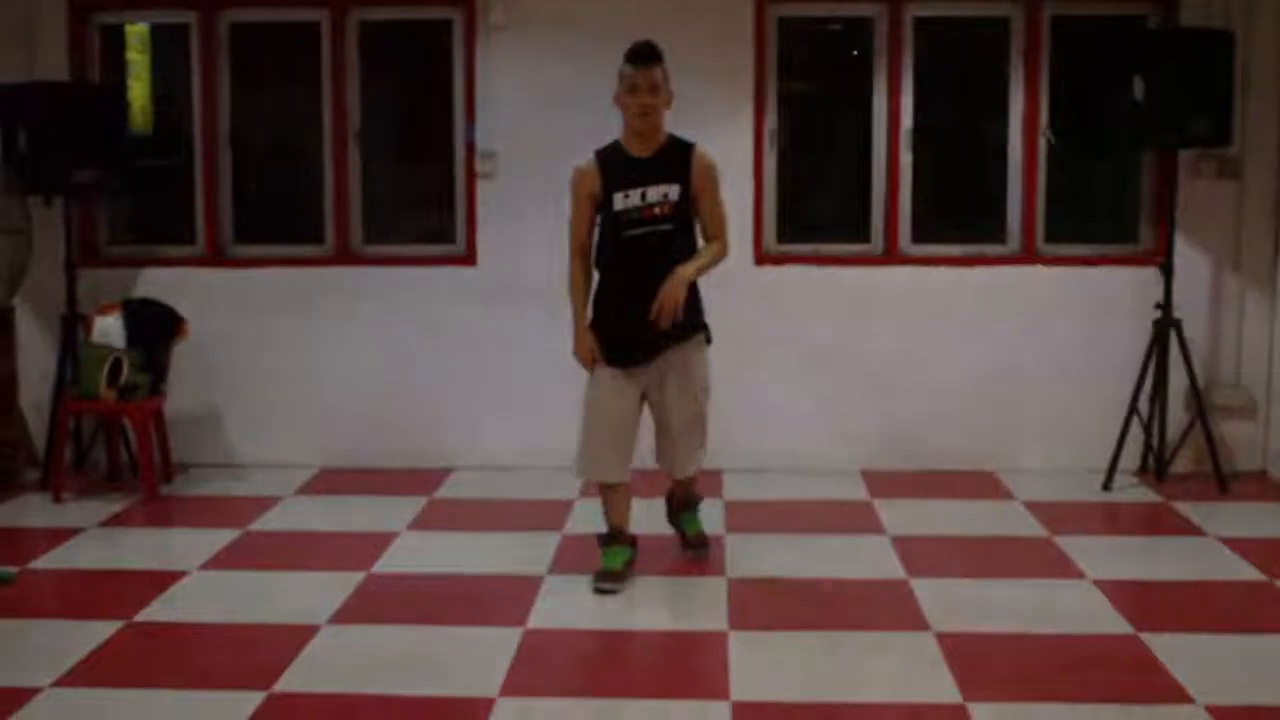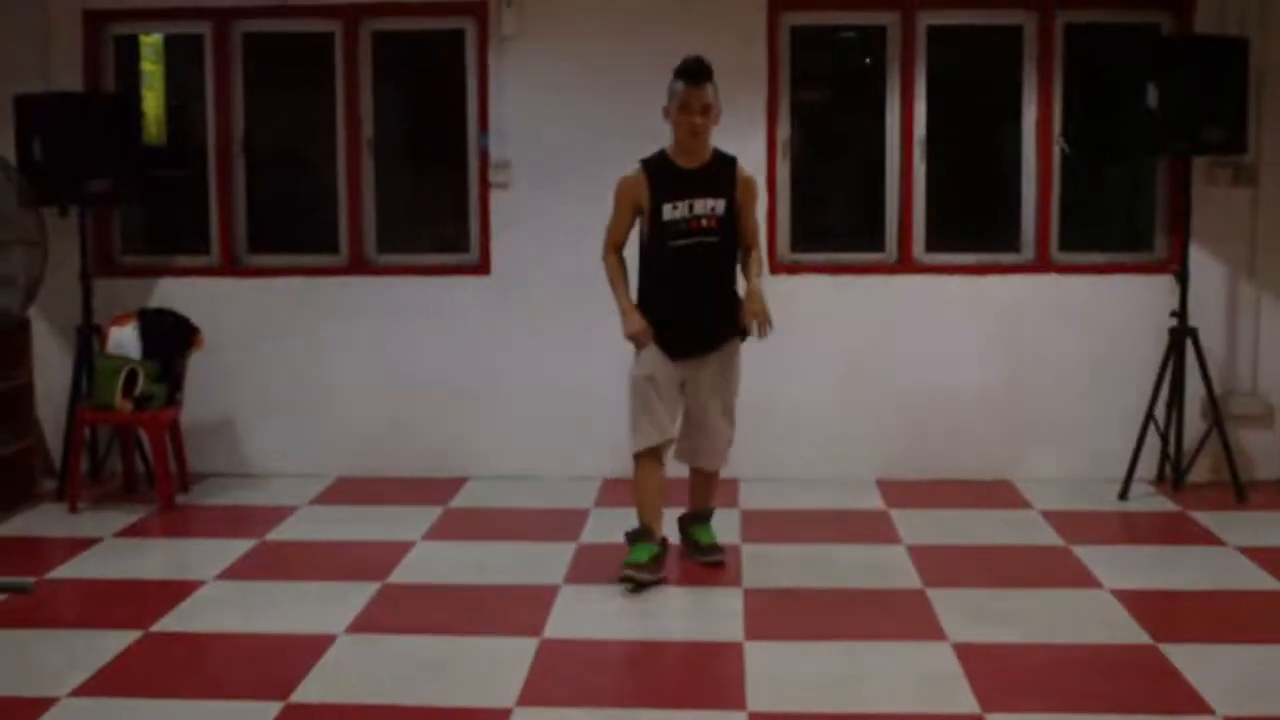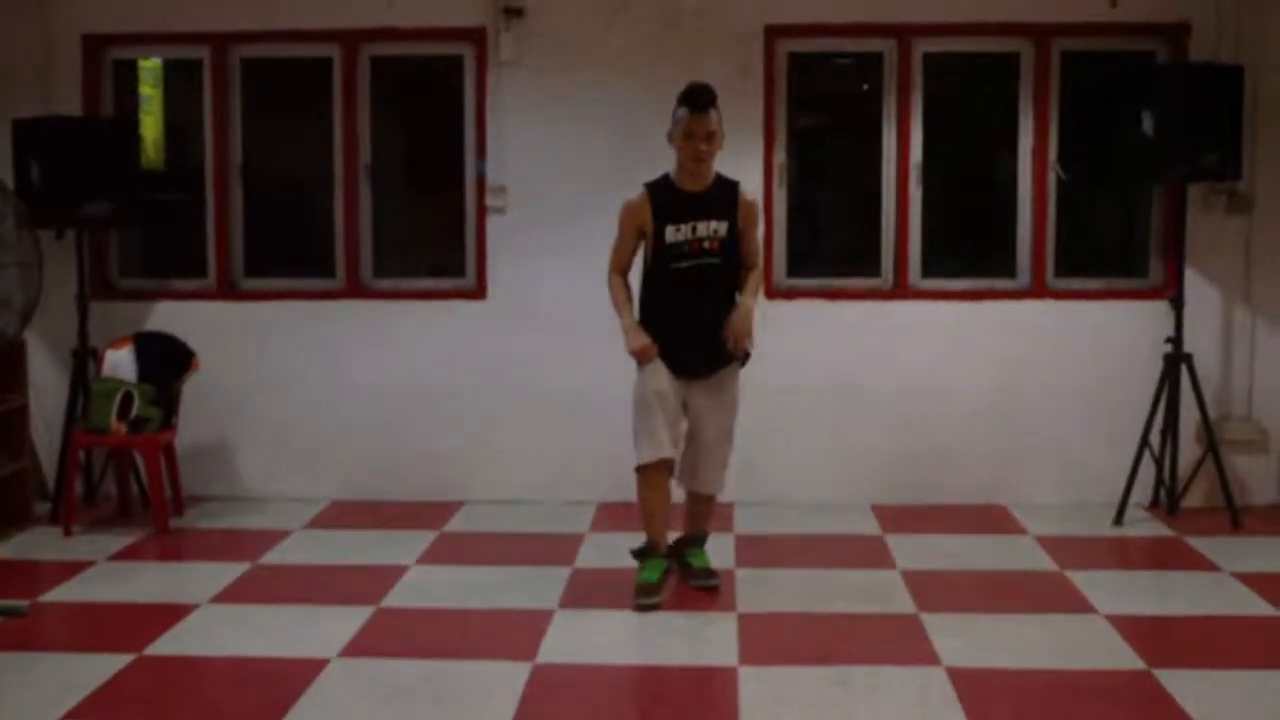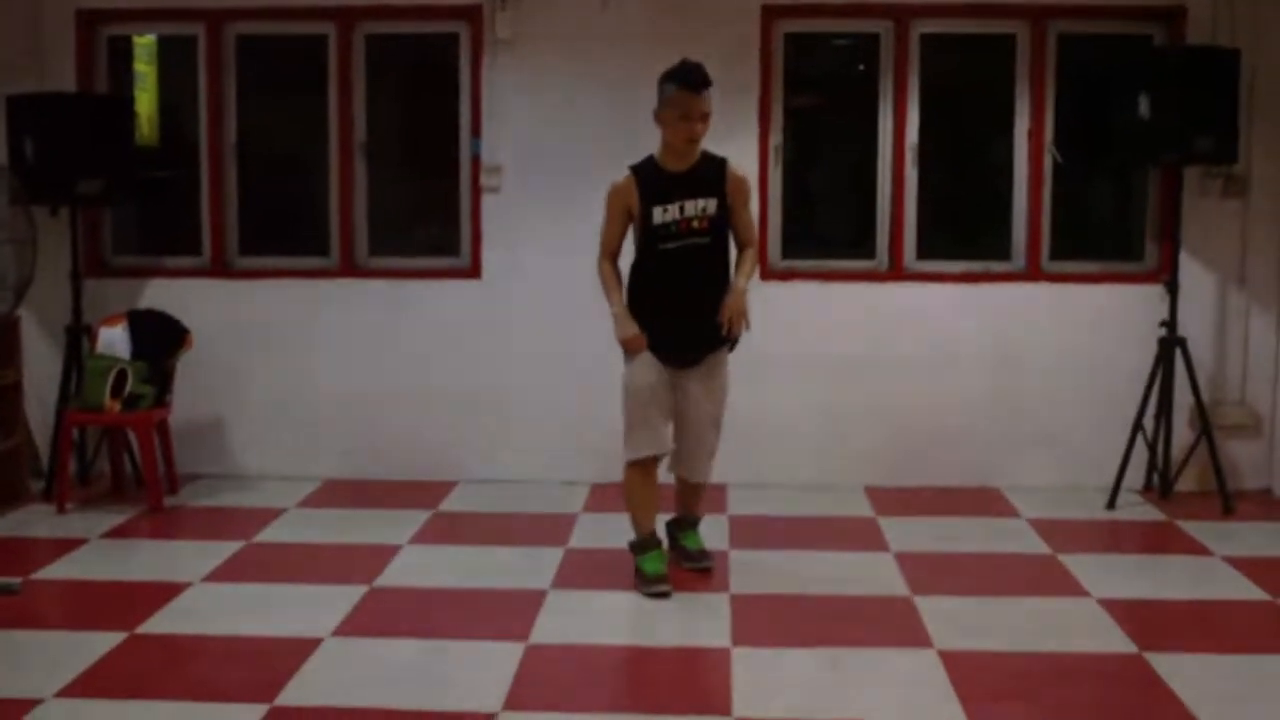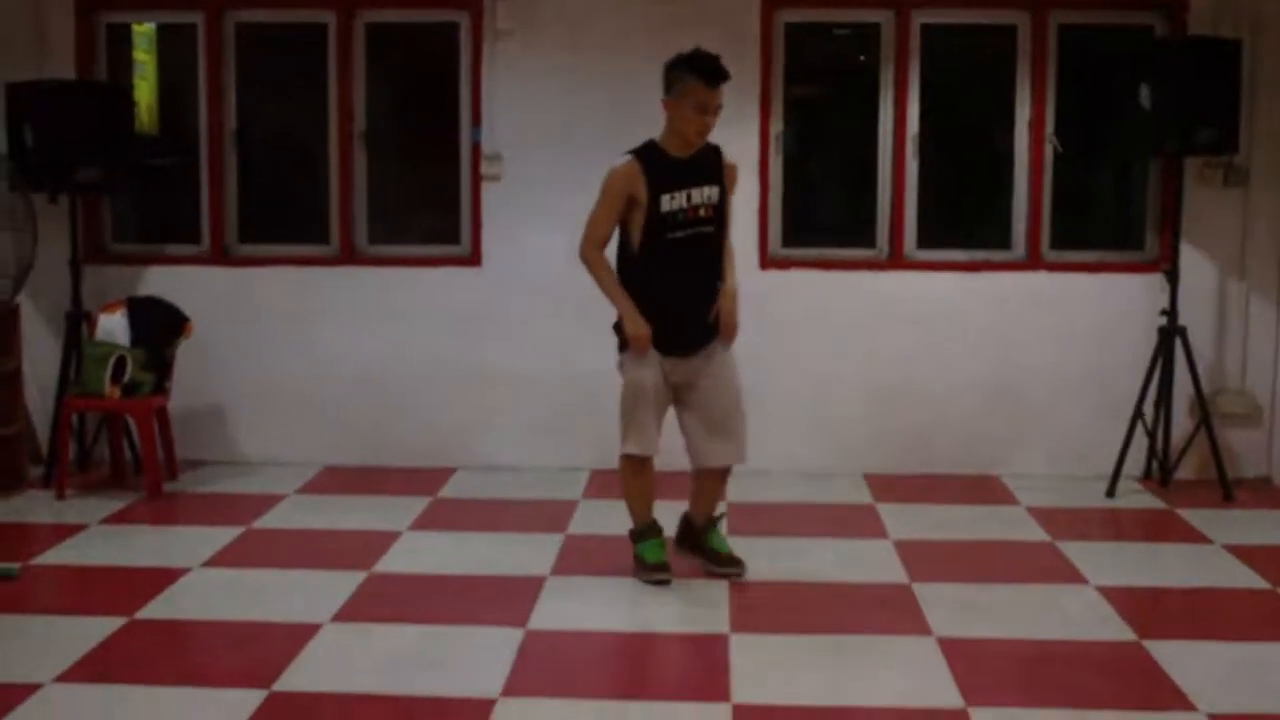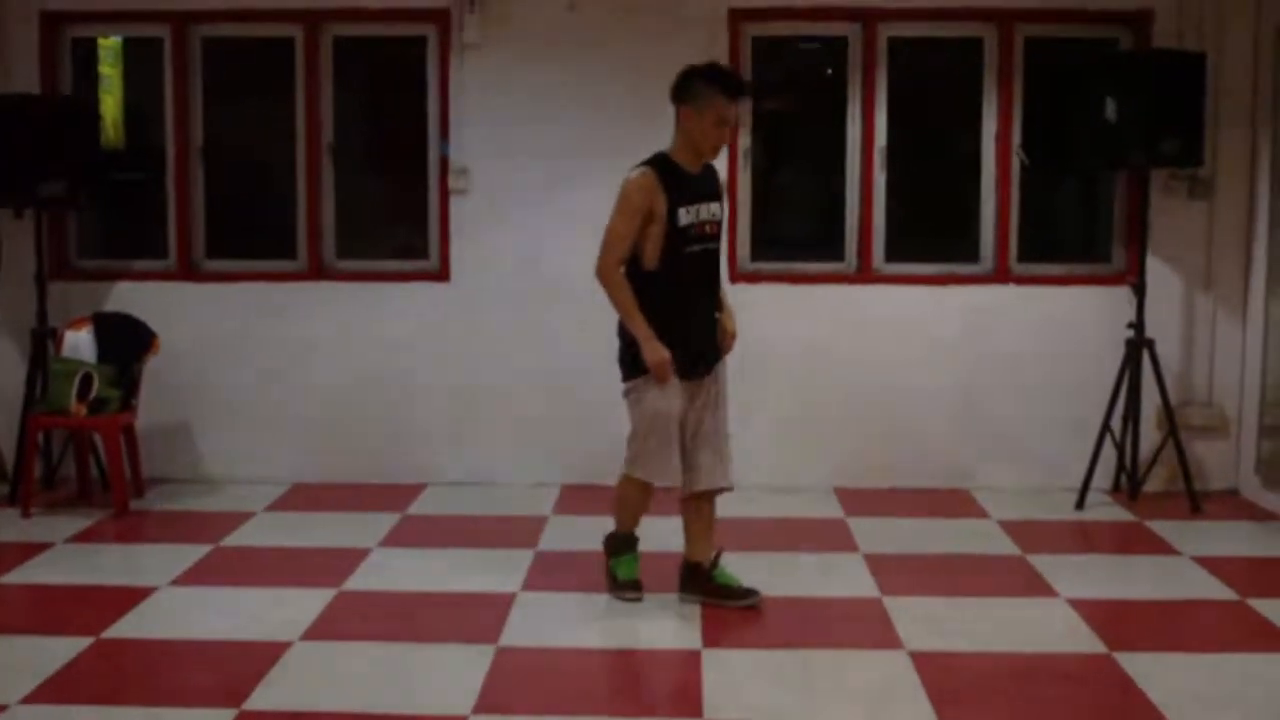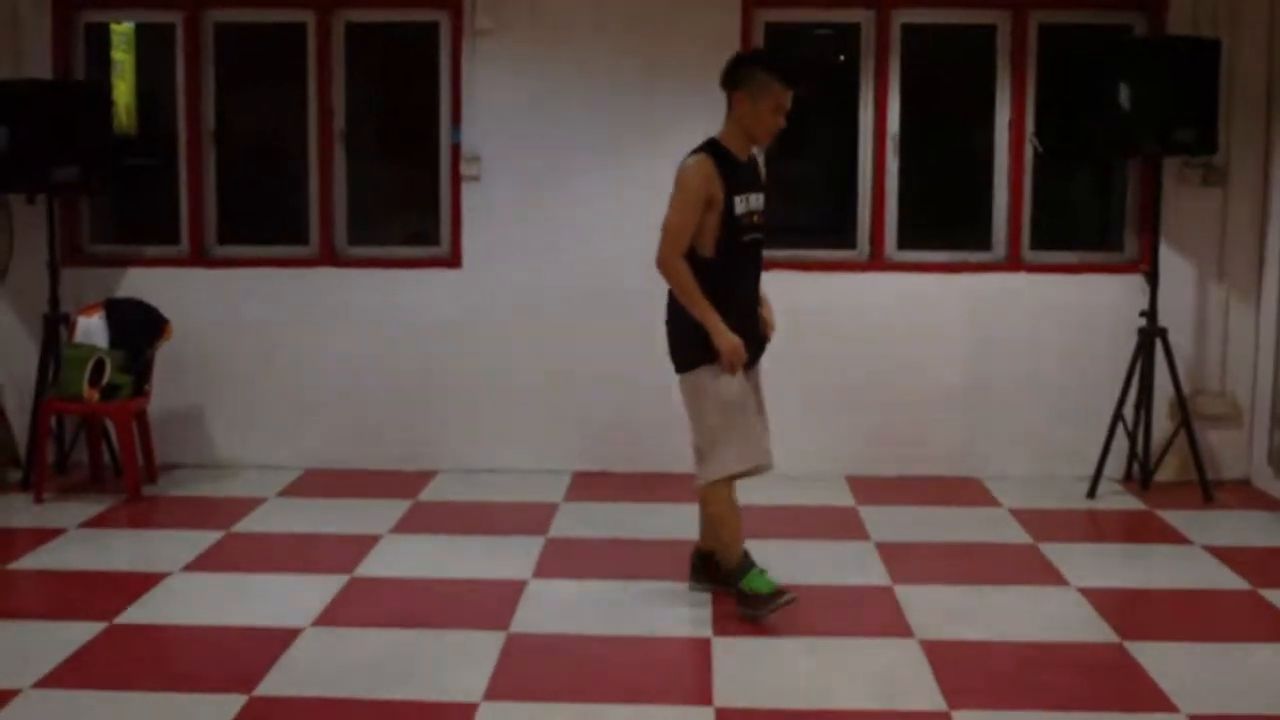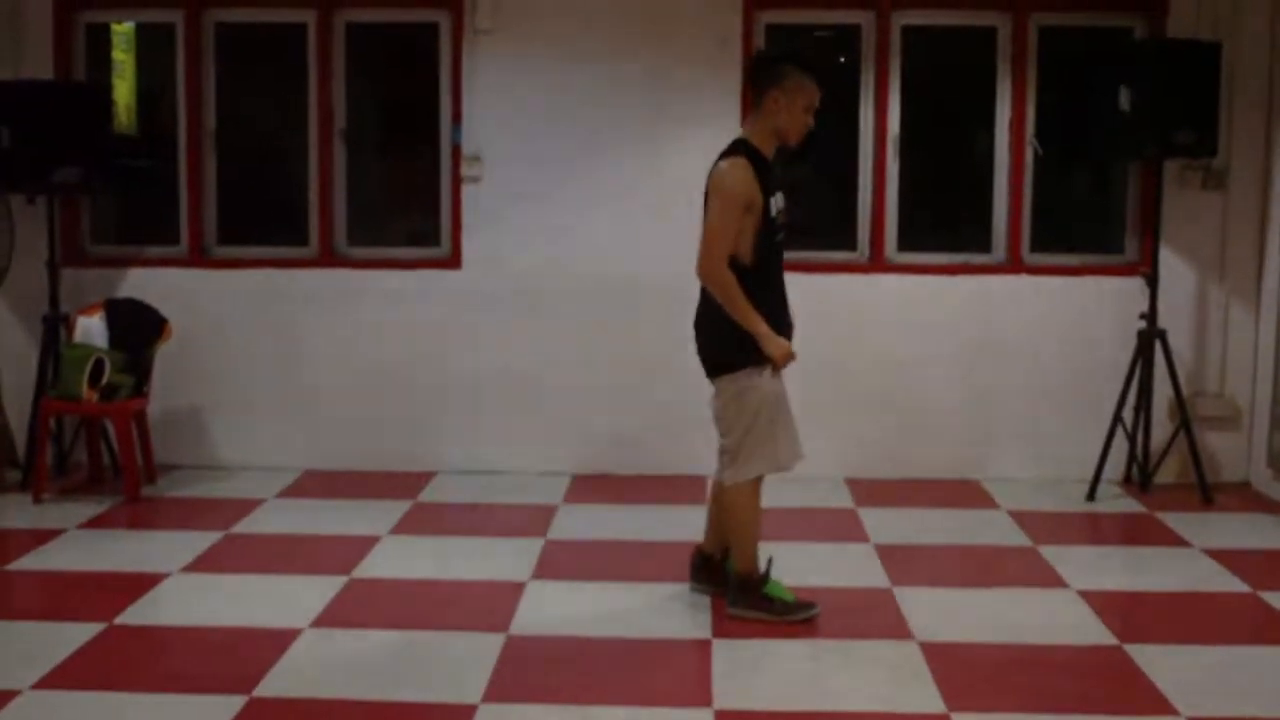
dt=0.4s
person 1, frame 1
left shoulder: (695, 163)
right shoulder: (592, 172)
left elbow: (718, 242)
right elbow: (580, 254)
left wrist: (685, 272)
right wrist: (579, 326)
left hip: (679, 325)
right hip: (614, 329)
left knee: (685, 437)
right knee: (607, 441)
left ankle: (684, 507)
right ankle: (619, 543)
person 1, frame 2
left shoulder: (738, 178)
right shoulder: (639, 181)
left elbow: (750, 246)
right elbow: (613, 249)
left wrist: (754, 285)
right wrist: (628, 310)
left hip: (719, 331)
right hip: (659, 332)
left knee: (712, 439)
right knee: (651, 437)
left ankle: (697, 524)
right ankle: (648, 543)
person 1, frame 3
left shoulder: (740, 203)
right shoulder: (643, 204)
left elbow: (751, 266)
right elbow: (617, 272)
left wrist: (746, 304)
right wrist: (630, 327)
left hip: (717, 354)
right hip: (660, 352)
left knee: (709, 459)
right knee: (654, 456)
left ankle: (692, 548)
right ankle: (655, 555)
person 1, frame 4
left shoulder: (729, 179)
right shoulder: (629, 186)
left elbow: (748, 245)
right elbow: (606, 258)
left wrist: (740, 285)
right wrist: (619, 314)
left hip: (707, 338)
right hip: (648, 339)
left knee: (698, 448)
right knee: (643, 448)
left ankle: (685, 528)
right ankle: (647, 548)
person 1, frame 5
left shoulder: (722, 168)
right shoulder: (631, 172)
right elbow: (591, 248)
left wrist: (729, 289)
right wrist: (627, 312)
left hip: (706, 331)
right hip: (649, 332)
left knee: (724, 438)
right knee: (639, 442)
left ankle: (700, 527)
right ankle: (646, 537)
person 1, frame 6
left shoulder: (713, 183)
right shoulder: (645, 184)
right elbow: (608, 268)
left wrist: (724, 310)
right wrist: (645, 340)
left hip: (705, 348)
right hip: (656, 351)
left knee: (706, 462)
right knee: (648, 462)
left ankle: (700, 568)
right ankle: (621, 547)
person 1, frame 7
left shoulder: (753, 169)
right shoulder: (701, 170)
right elbow: (670, 258)
left wrist: (761, 305)
right wrist: (716, 329)
left hip: (742, 335)
right hip: (705, 340)
left knee: (732, 456)
right knee: (724, 455)
left ankle: (709, 559)
right ankle: (737, 573)
person 1, frame 8
left shoulder: (762, 166)
right shoulder: (735, 171)
right elbow: (711, 266)
left wrist: (775, 320)
right wrist: (764, 333)
left hip: (752, 339)
right hip: (738, 342)
left knee: (739, 460)
right knee: (749, 464)
left ankle: (711, 561)
right ankle: (748, 584)
